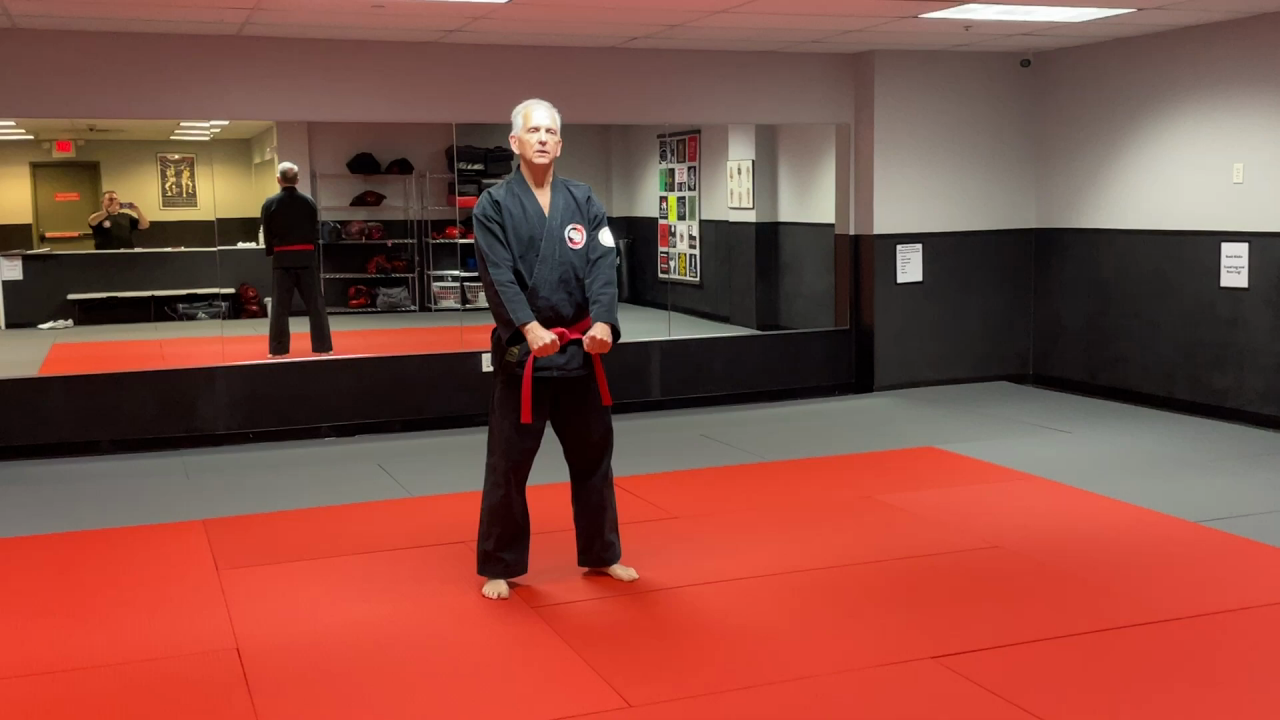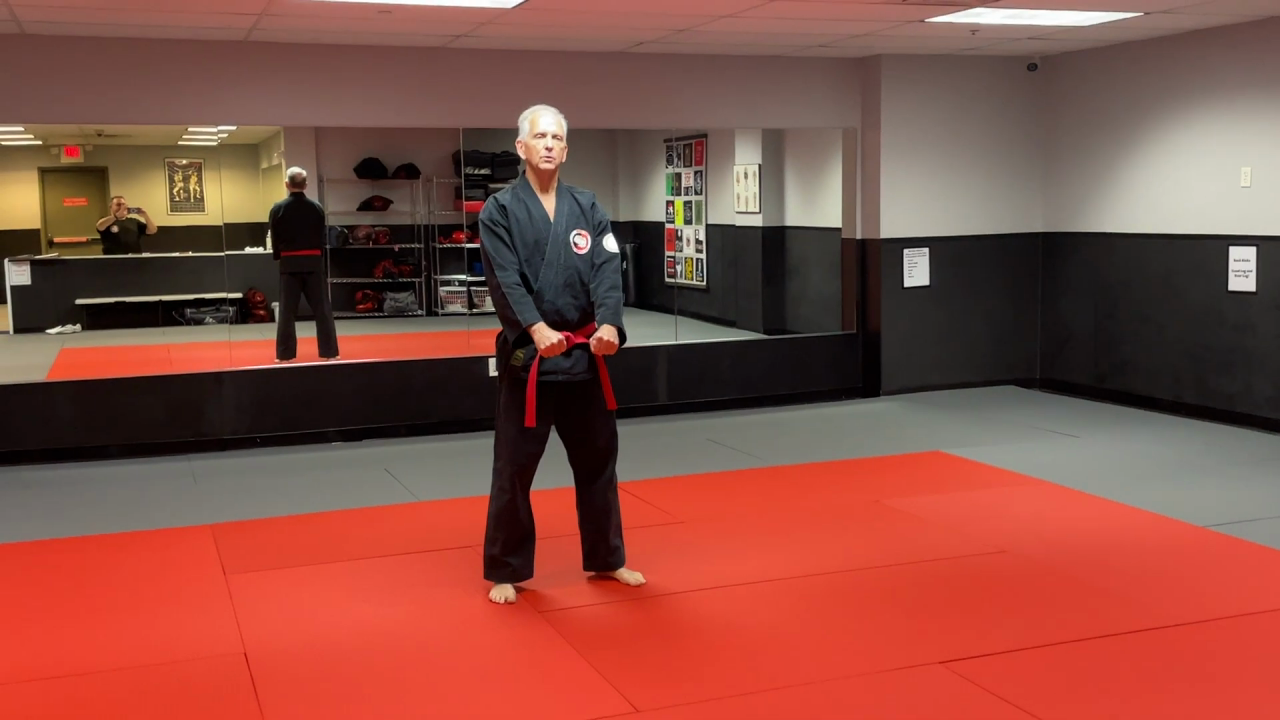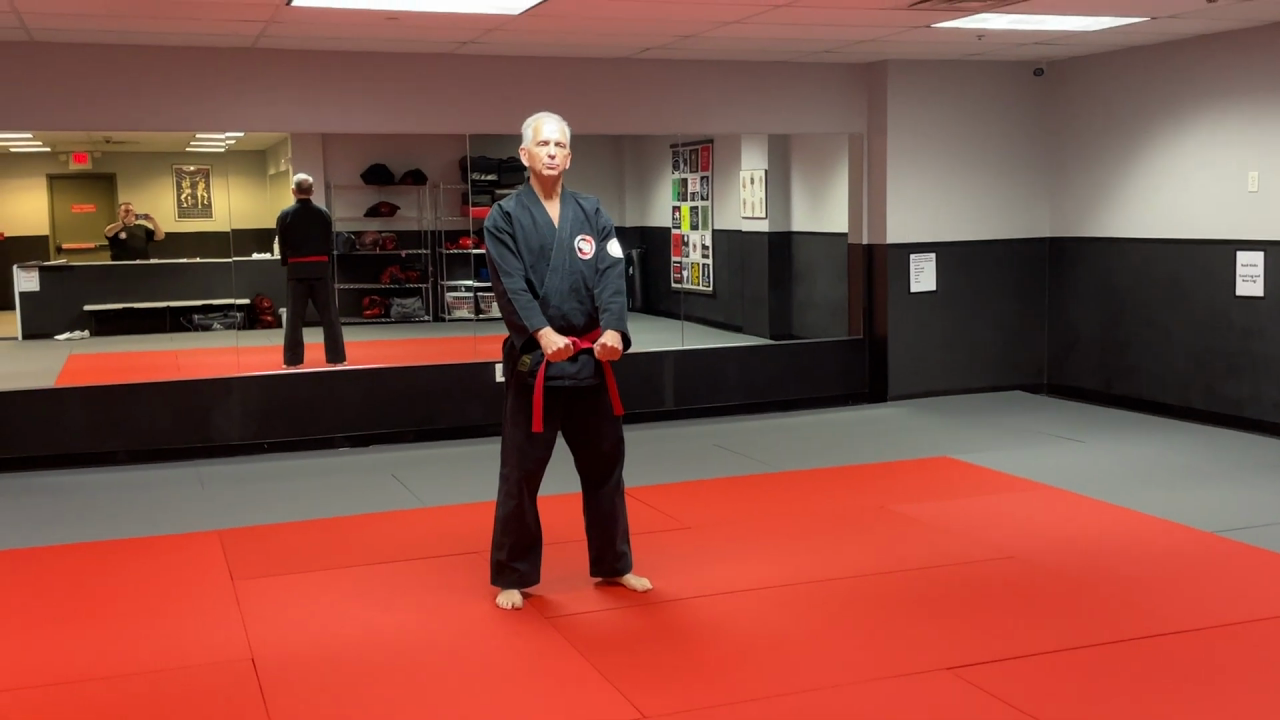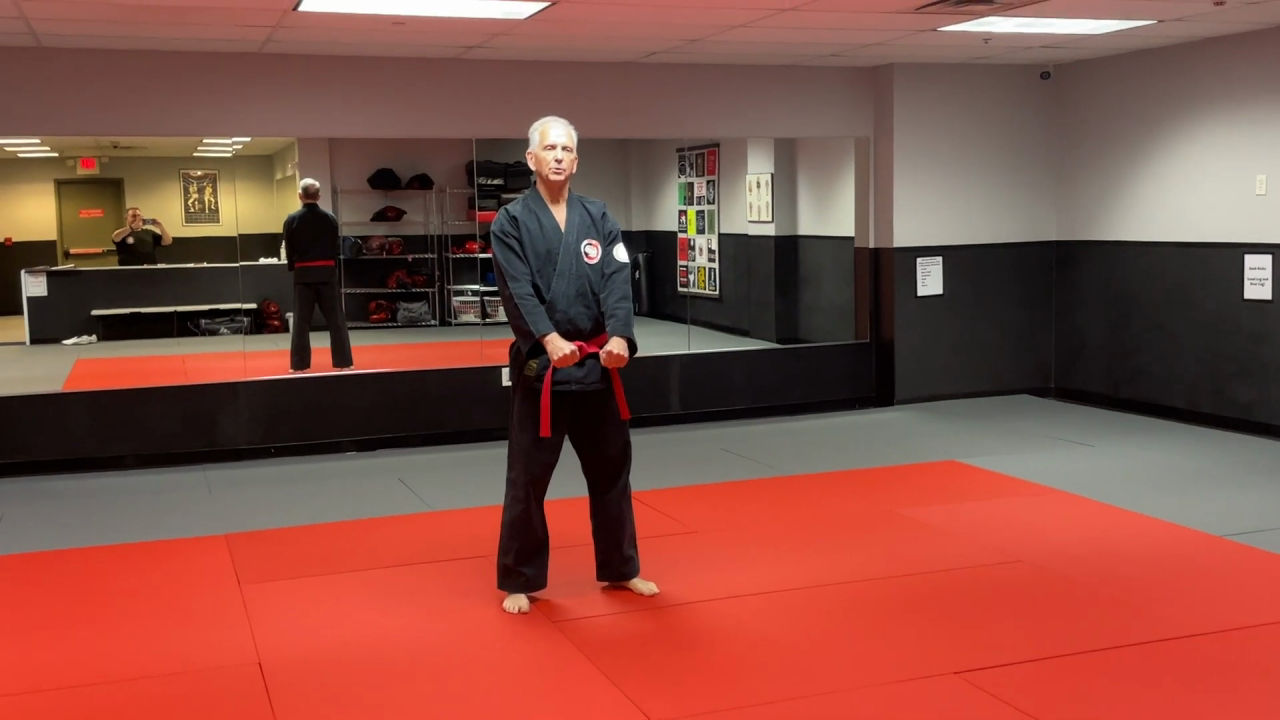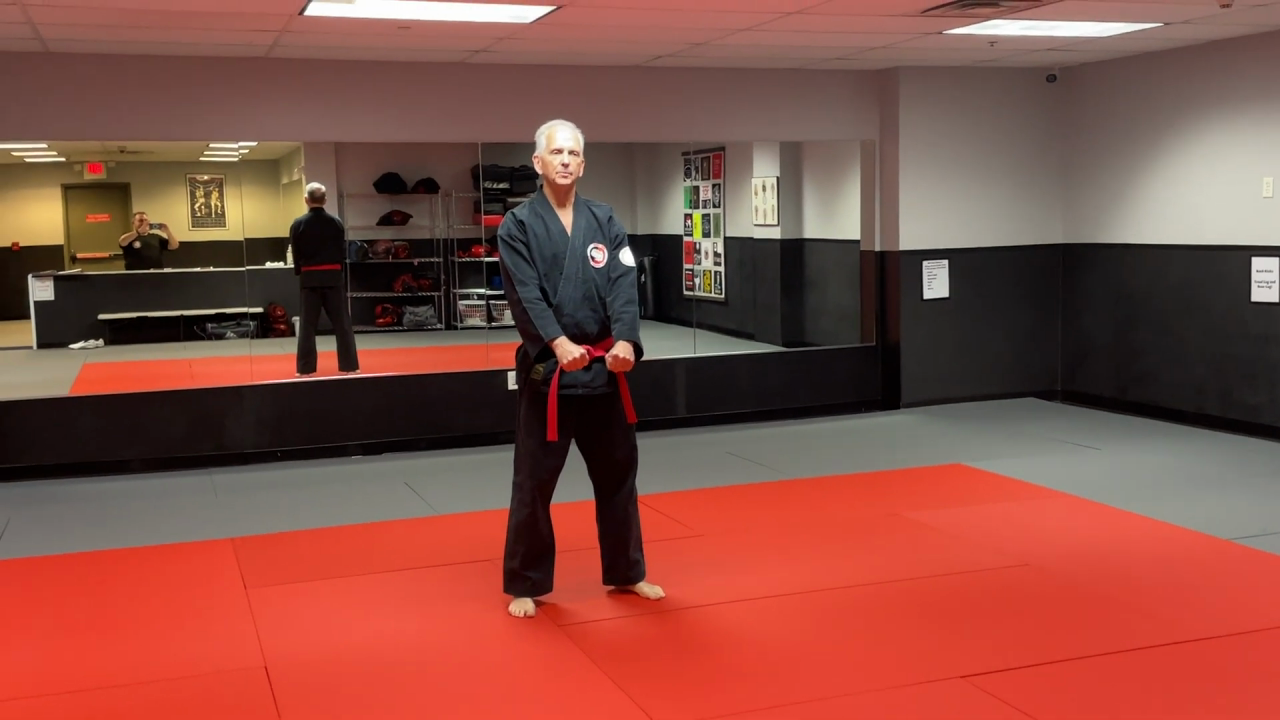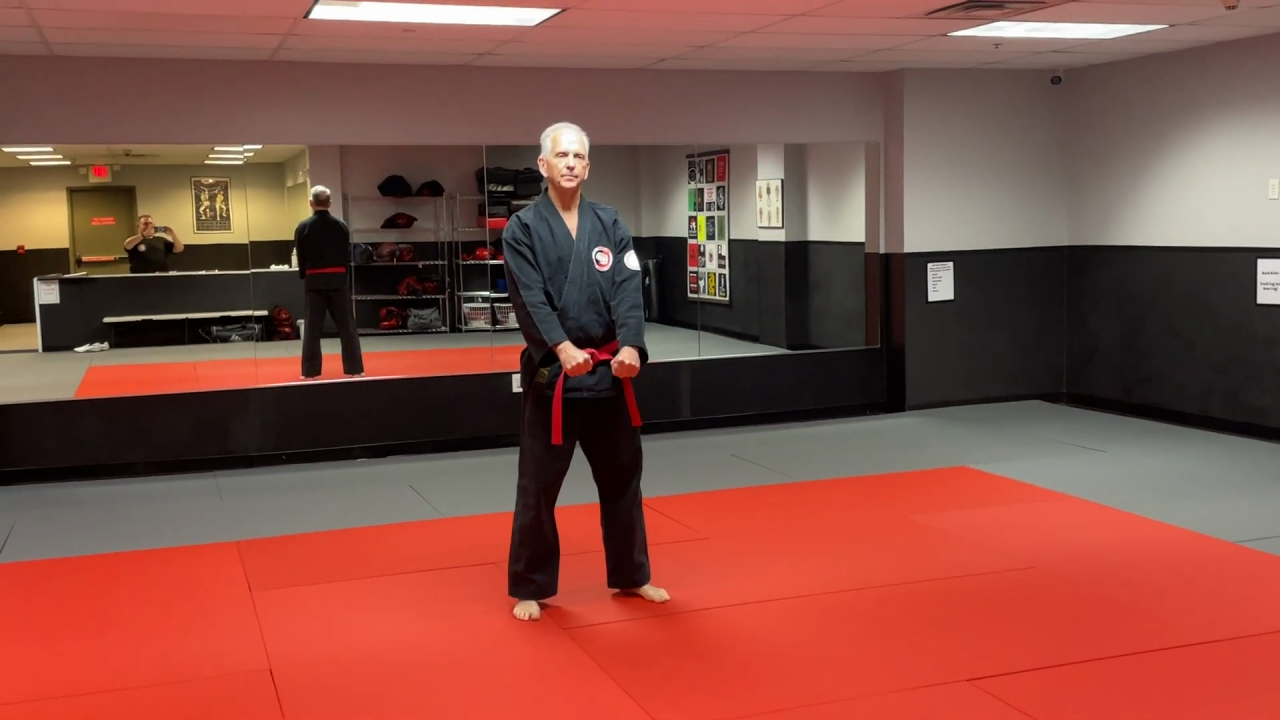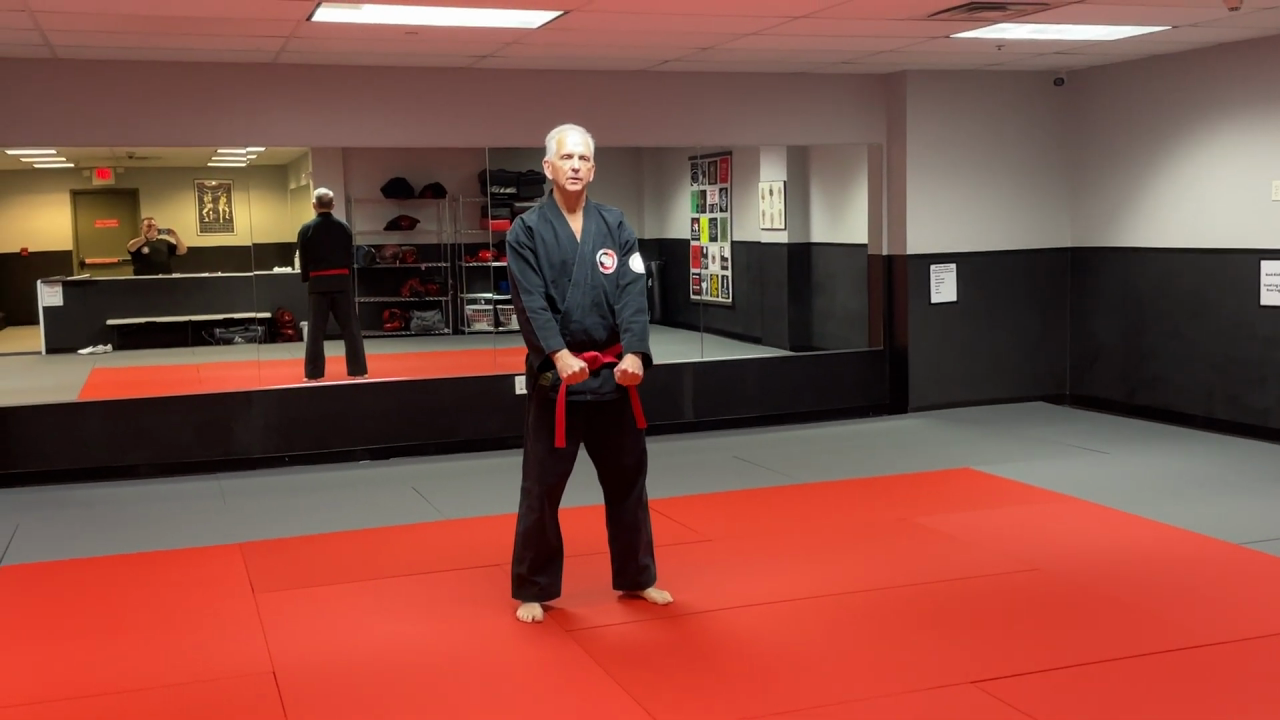
dt=0.4s
person 1, frame 1
left shoulder: (583, 201)
right shoulder: (494, 205)
left elbow: (603, 266)
right elbow: (498, 276)
left wrist: (603, 321)
right wrist: (529, 328)
left hip: (580, 348)
right hip: (522, 350)
left knee: (593, 456)
right knee: (509, 462)
left ankle: (601, 555)
right ankle: (499, 566)
person 1, frame 2
left shoulder: (587, 207)
right shoulder: (500, 211)
left elbow: (607, 270)
right elbow: (505, 280)
left wrist: (609, 323)
right wrist: (536, 329)
left hip: (584, 353)
right hip: (526, 355)
left knee: (597, 460)
right knee: (514, 468)
left ankle: (606, 559)
right ankle: (505, 572)
person 1, frame 3
left shoulder: (591, 213)
right shoulder: (504, 217)
left elbow: (610, 275)
right elbow: (511, 286)
left wrist: (613, 329)
right wrist: (543, 334)
left hip: (590, 358)
right hip: (532, 359)
left knee: (604, 465)
right knee: (521, 473)
left ankle: (612, 565)
right ankle: (512, 576)
person 1, frame 4
left shoulder: (598, 217)
right shoulder: (511, 222)
left elbow: (616, 281)
right elbow: (517, 291)
left wrist: (619, 335)
right wrist: (549, 340)
left hip: (597, 363)
right hip: (540, 365)
left knee: (611, 469)
right knee: (527, 477)
left ankle: (619, 569)
right ankle: (519, 581)
person 1, frame 5
left shoulder: (604, 221)
right shoulder: (518, 225)
left elbow: (623, 285)
right elbow: (525, 295)
left wrist: (625, 340)
right wrist: (559, 343)
left hip: (603, 367)
right hip: (546, 368)
left knee: (617, 473)
right knee: (534, 481)
left ankle: (625, 573)
right ankle: (525, 584)
person 1, frame 6
left shoulder: (609, 223)
right shoulder: (523, 228)
left elbow: (627, 289)
right elbow: (530, 298)
left wrist: (630, 345)
right wrist: (562, 349)
left hip: (608, 369)
right hip: (551, 372)
left knee: (622, 475)
right knee: (539, 484)
left ankle: (631, 576)
right ankle: (530, 588)
person 1, frame 7
left shoulder: (615, 225)
right shoulder: (527, 231)
left elbow: (632, 295)
right elbow: (531, 303)
left wrist: (634, 353)
right wrist: (559, 356)
left hip: (612, 371)
right hip: (555, 374)
left knee: (627, 477)
right knee: (543, 485)
left ankle: (636, 578)
right ankle: (533, 589)
person 2, frame 1
left shoulder: (270, 204)
right shoulder: (308, 202)
left elbow: (267, 234)
right elbow: (315, 231)
left wrist: (272, 253)
left hip: (282, 257)
right hip: (306, 256)
left knee: (280, 305)
right knee: (315, 303)
left ankle: (278, 349)
right ankle: (323, 347)
person 2, frame 2
left shoulder: (278, 209)
right shoulder: (316, 208)
left elbow: (275, 239)
right elbow: (323, 237)
left hip: (289, 263)
right hip: (313, 261)
left knee: (287, 310)
right knee: (322, 308)
left ankle: (285, 354)
right ankle: (330, 352)
person 2, frame 3
left shoulder: (285, 215)
right shoulder: (323, 214)
left elbow: (283, 246)
right elbow: (330, 243)
left hip: (297, 269)
right hip: (320, 267)
left knee: (294, 316)
right knee: (329, 314)
left ankle: (292, 360)
right ankle: (337, 357)
person 2, frame 4
left shoulder: (292, 220)
right shoulder: (330, 218)
left elbow: (289, 251)
right elbow: (336, 248)
left hip: (303, 273)
right hip: (327, 272)
left knee: (301, 320)
right knee: (336, 319)
left ankle: (299, 364)
right ankle: (343, 362)
person 2, frame 5
left shoulder: (298, 224)
right shoulder: (336, 222)
left elbow: (296, 255)
right elbow: (342, 252)
left hip: (309, 278)
right hip: (333, 276)
left knee: (307, 324)
right knee: (342, 322)
left ankle: (305, 368)
right ankle: (349, 366)
person 2, frame 6
left shoulder: (303, 227)
right shoulder: (341, 225)
left elbow: (301, 258)
right elbow: (347, 255)
left hip: (314, 281)
right hip: (337, 279)
left knee: (312, 327)
right knee: (346, 325)
left ankle: (310, 372)
right ankle: (354, 369)
person 2, frame 7
left shoulder: (307, 229)
right shoulder: (344, 227)
left elbow: (303, 259)
right elbow: (350, 256)
left wrist: (306, 279)
left hip: (318, 282)
right hip: (342, 281)
left knee: (316, 330)
right knee: (350, 327)
left ankle: (313, 374)
right ankle: (358, 371)
